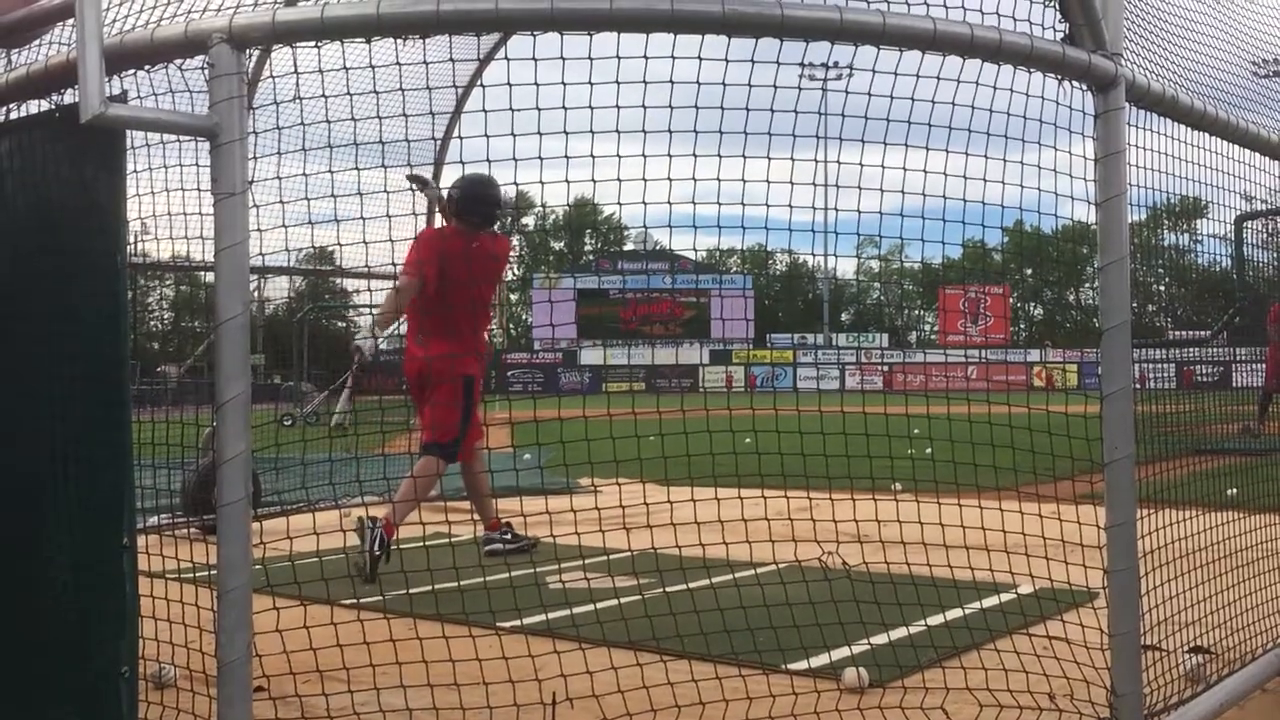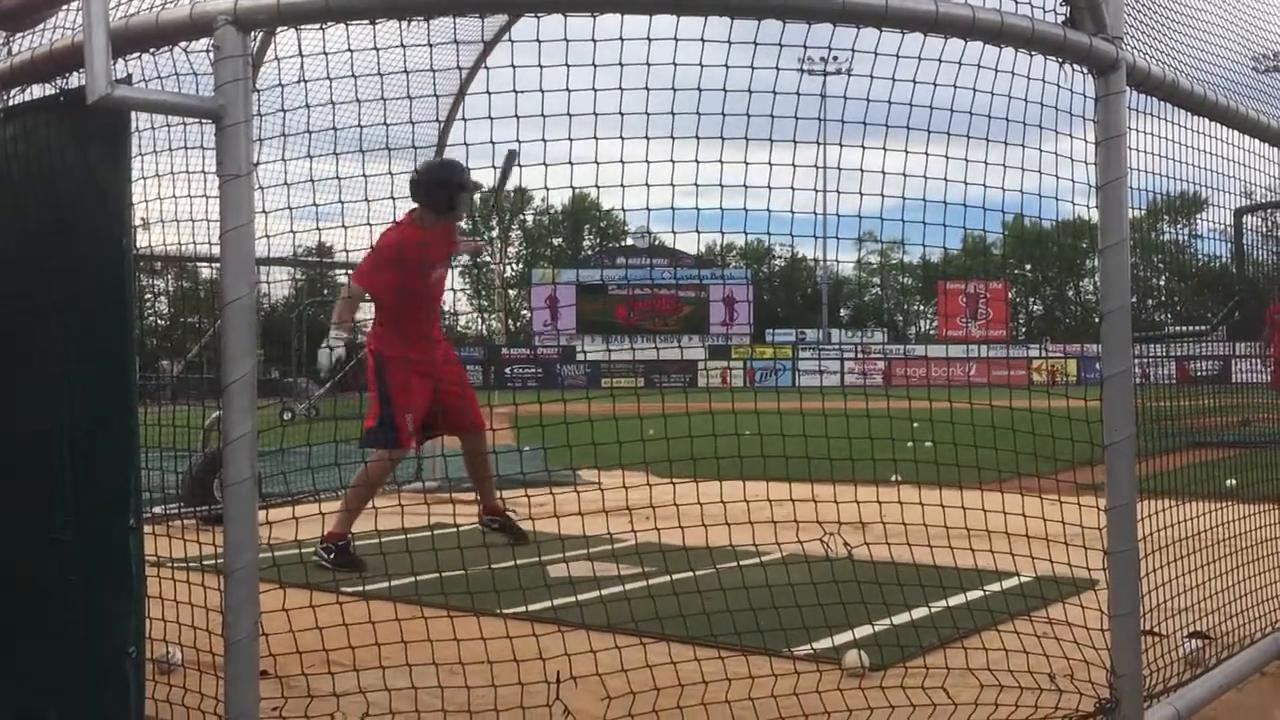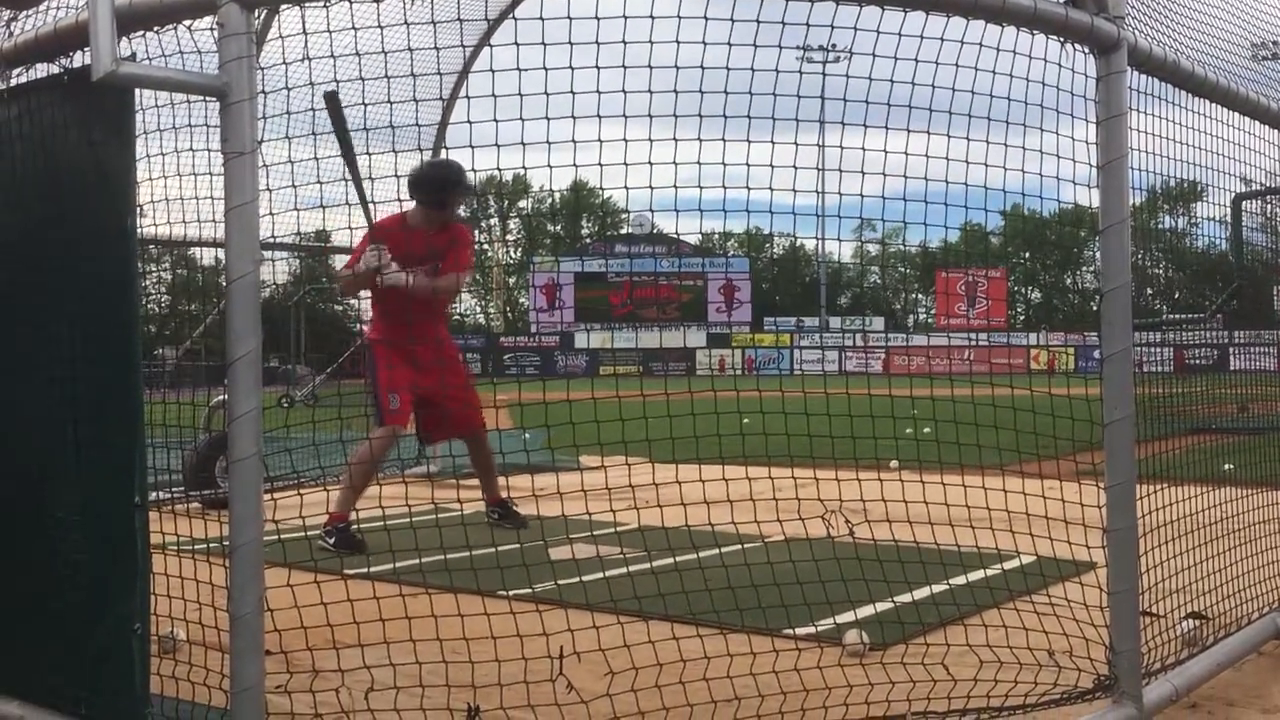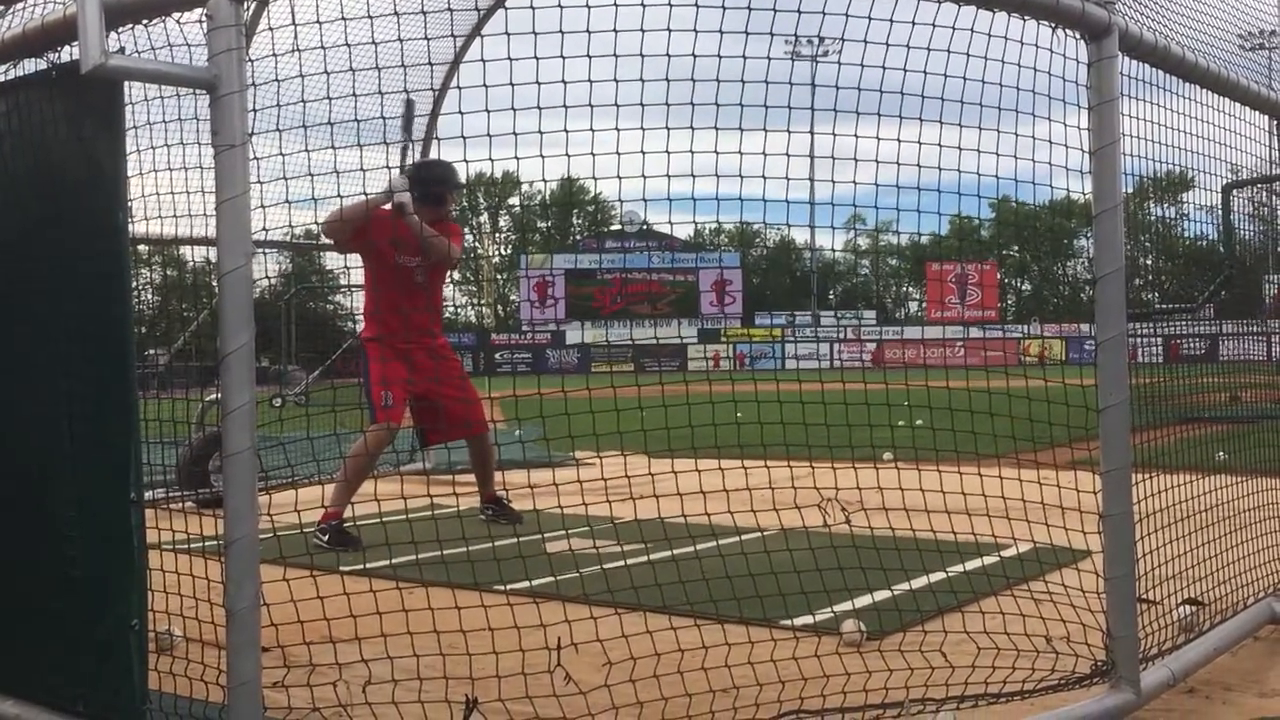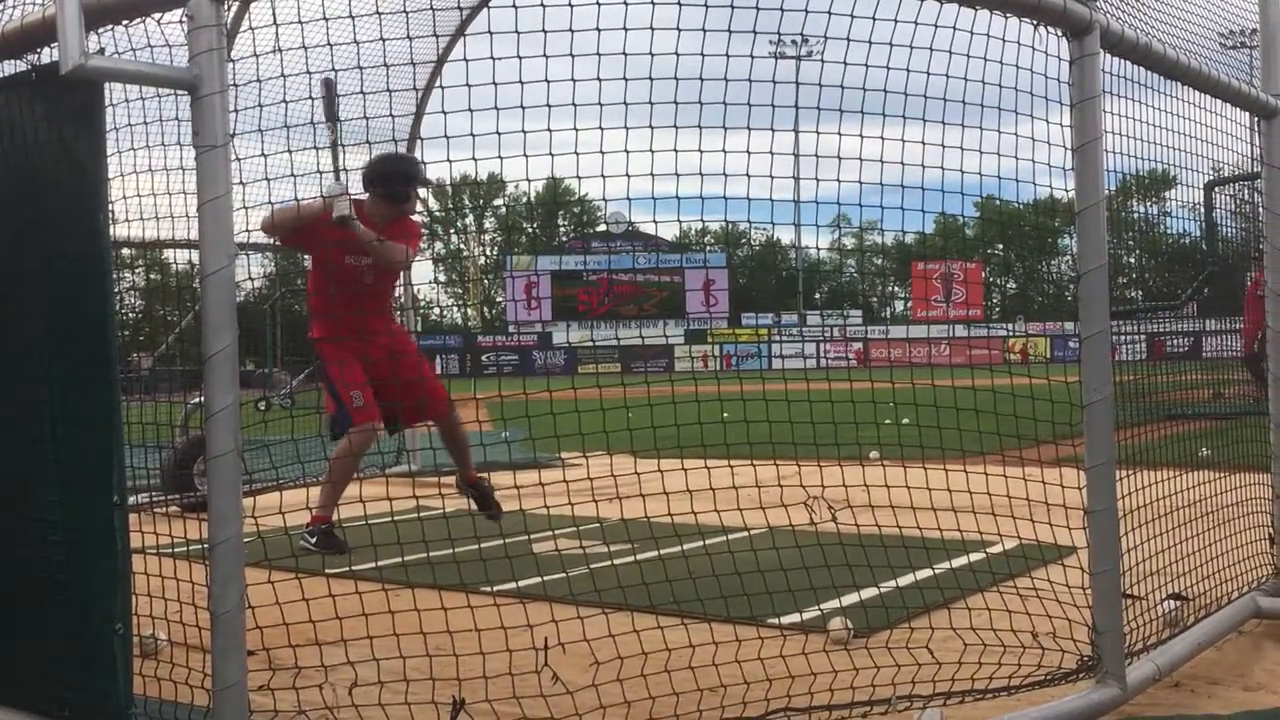
dt=1s
person 1, frame 1
left shoulder: (430, 241)
right shoulder: (499, 249)
left elbow: (409, 287)
left wrist: (373, 330)
right wrist: (447, 207)
left hip: (419, 359)
right hip: (458, 363)
left knee: (465, 441)
right knee: (438, 452)
left ankle: (494, 530)
right ankle: (384, 527)
person 1, frame 2
left shoulder: (442, 229)
right shoulder: (400, 240)
right elbow: (355, 286)
left wrist: (466, 245)
right wrist: (337, 336)
left hip: (436, 349)
right hip: (396, 354)
left knee: (474, 428)
right knee: (392, 448)
left ankle: (493, 513)
right ankle: (333, 540)
person 1, frame 3
left shoulder: (459, 235)
right shoulder: (386, 231)
left elbow: (454, 286)
right elbow: (344, 287)
left wrist: (406, 279)
right wrist: (368, 265)
left hip: (437, 346)
right hip: (391, 346)
left knee: (475, 426)
right knee: (389, 429)
left ankle: (495, 503)
right ankle: (335, 523)
person 1, frame 4
left shoulder: (447, 229)
right shoulder: (378, 223)
left elbow: (449, 256)
right elbow: (330, 228)
left wrist: (409, 215)
right wrist: (384, 198)
left hip: (431, 345)
right hip: (385, 344)
left knee: (476, 423)
right knee: (384, 427)
left ankle: (489, 500)
right ankle: (329, 520)
person 1, frame 5
left shoulder: (406, 227)
right shoulder: (327, 219)
left elbow: (399, 260)
right elbow: (268, 225)
left wrist: (352, 225)
right wrist: (323, 206)
left hip: (384, 335)
right hip: (336, 339)
left knee: (442, 406)
right knee: (363, 428)
left ankle: (470, 479)
right ankle: (316, 525)
